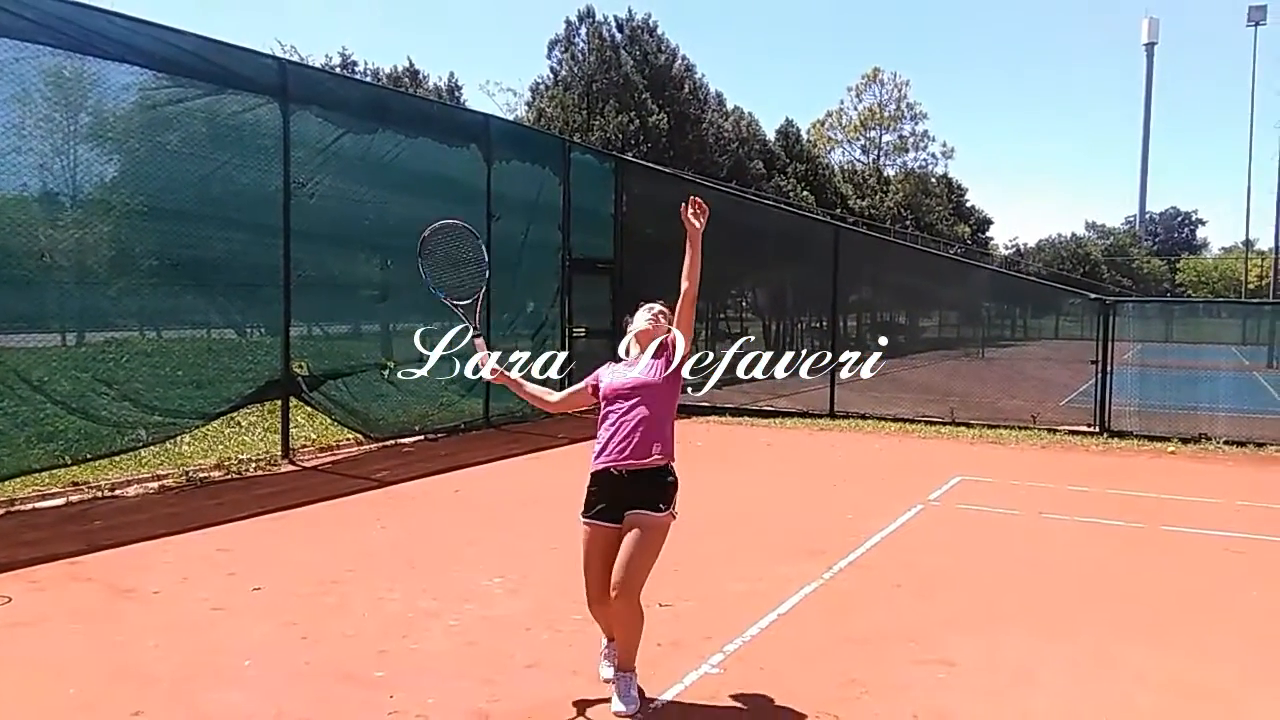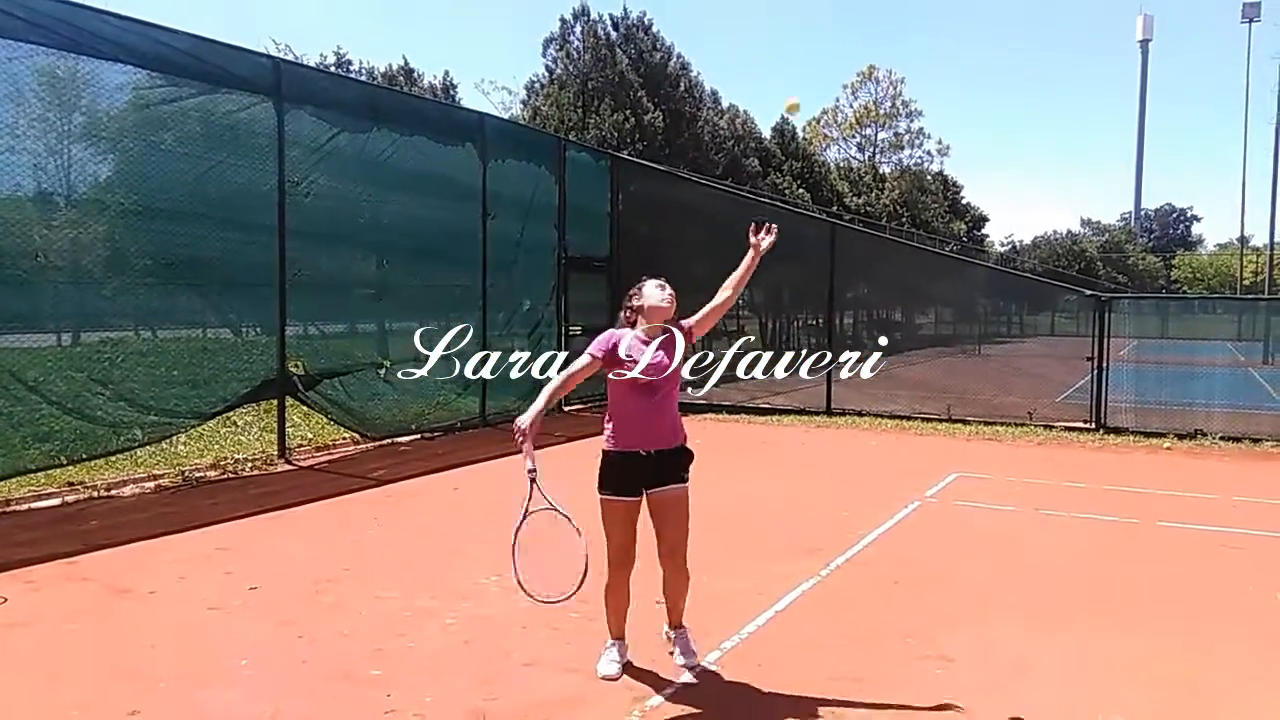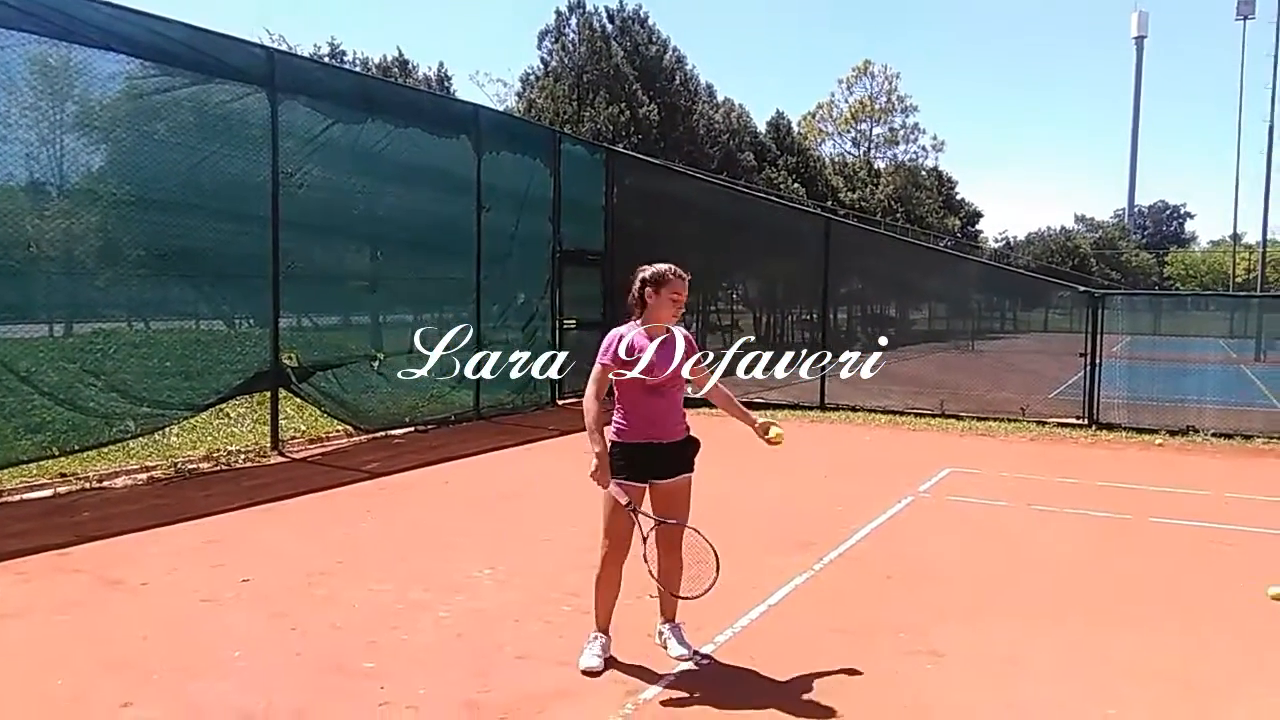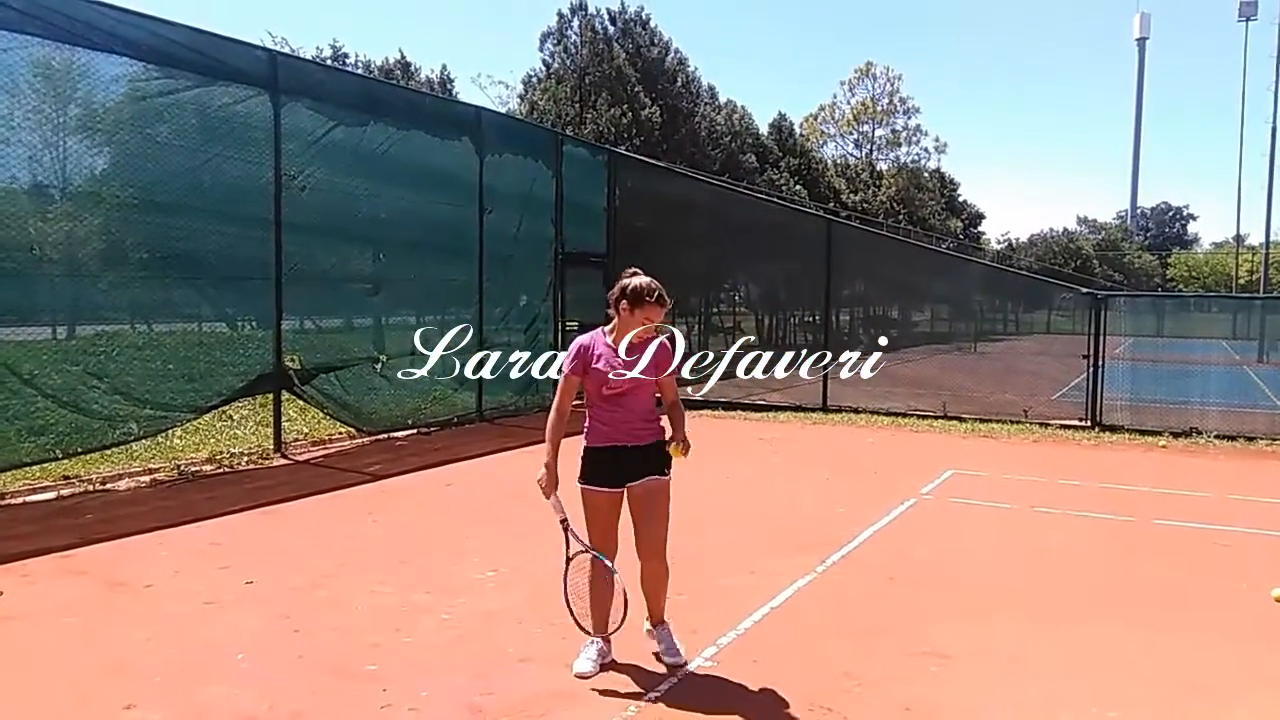
dt=0.4s
person 1, frame 1
left shoulder: (670, 358)
right shoulder: (607, 372)
left elbow: (688, 296)
right elbow: (555, 401)
left wrist: (694, 238)
right wrist: (509, 379)
left hip: (651, 485)
right hip: (604, 485)
left knee: (623, 591)
right knee: (597, 597)
left ankle: (625, 674)
right ankle: (613, 643)
person 1, frame 2
left shoulder: (678, 338)
right shoulder: (614, 341)
left elbow: (723, 299)
right elbow: (565, 379)
left wrist: (755, 253)
right wrist: (535, 410)
left hip: (668, 459)
right hip: (621, 462)
left knee: (674, 560)
right knee: (620, 563)
left ankle: (677, 632)
right ankle: (616, 643)
person 1, frame 3
left shoulder: (680, 340)
right shoulder: (621, 338)
left elbow: (712, 388)
right elbow: (592, 396)
left wrist: (751, 421)
right wrist: (598, 452)
left hip: (674, 450)
right hip: (628, 452)
left knee: (671, 546)
right knee: (614, 549)
left ankle: (668, 625)
right ankle: (599, 636)
person 1, frame 4
left shoulder: (660, 349)
right shoulder: (586, 346)
left elbow: (671, 400)
right elbow: (560, 409)
left wrist: (679, 433)
right wrist: (550, 464)
left hip: (648, 454)
right hip: (601, 457)
left knee: (653, 554)
right knee: (601, 554)
left ankle: (658, 627)
right ankle: (598, 641)
